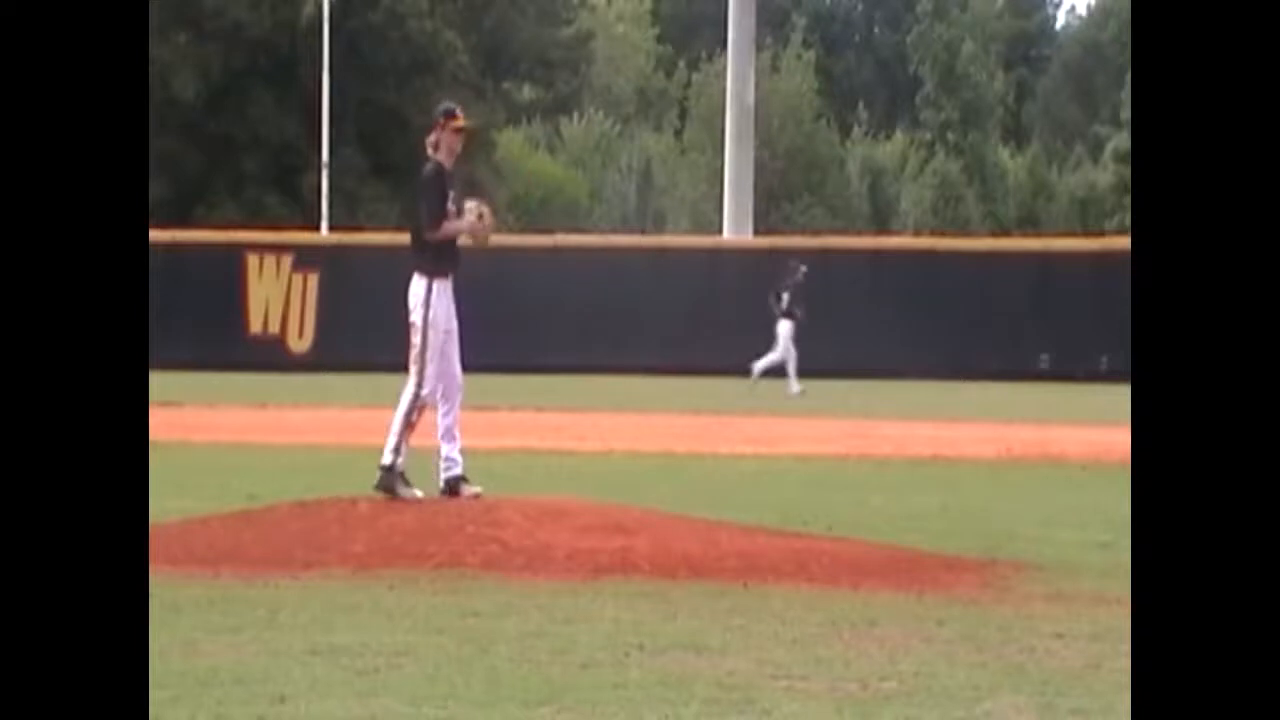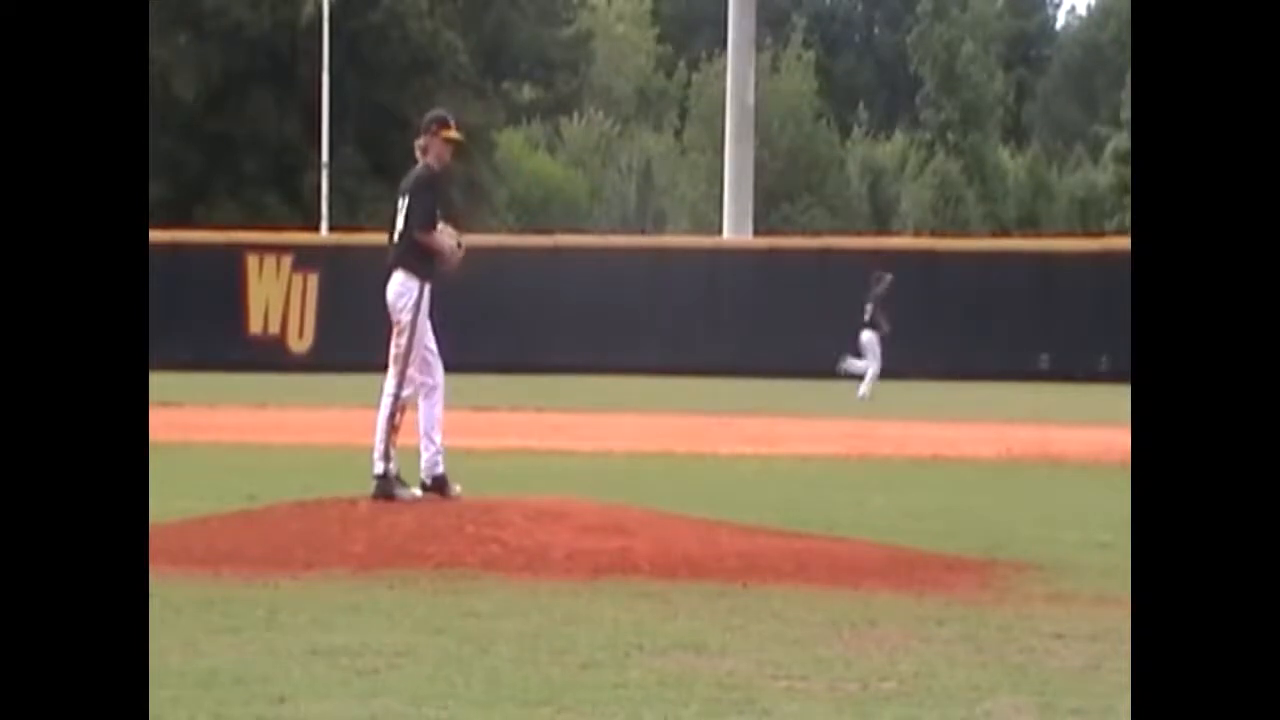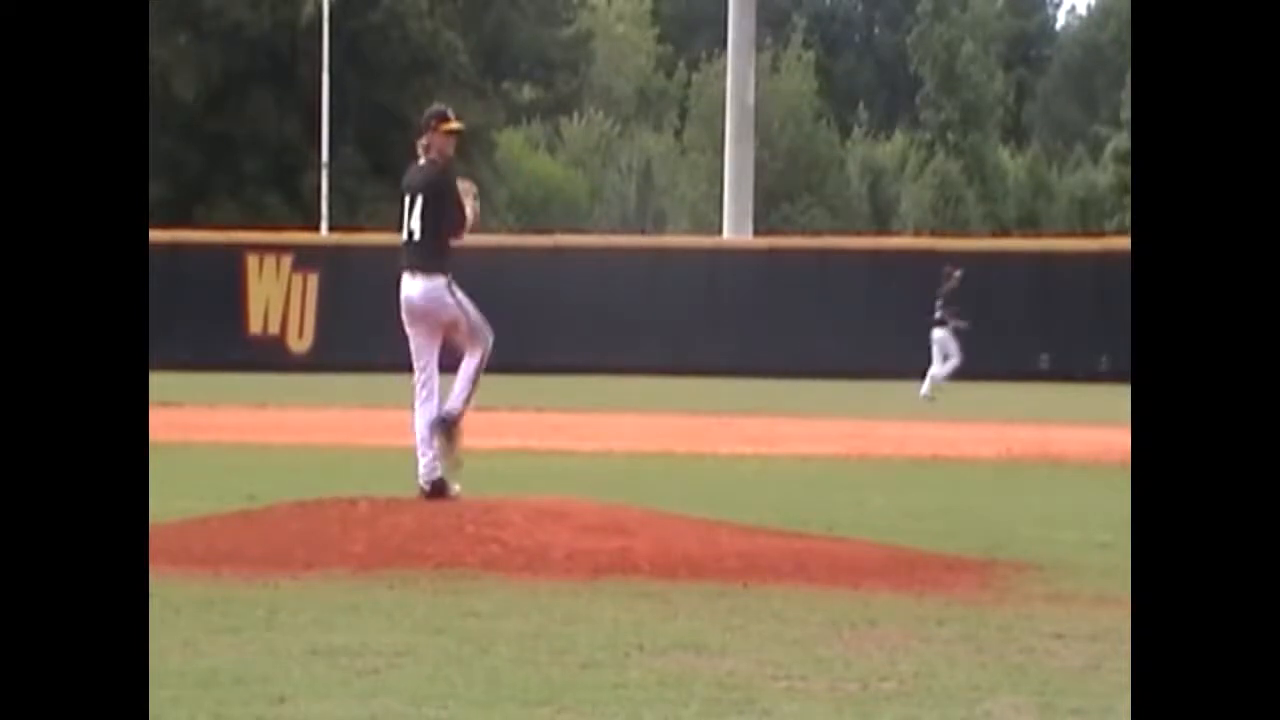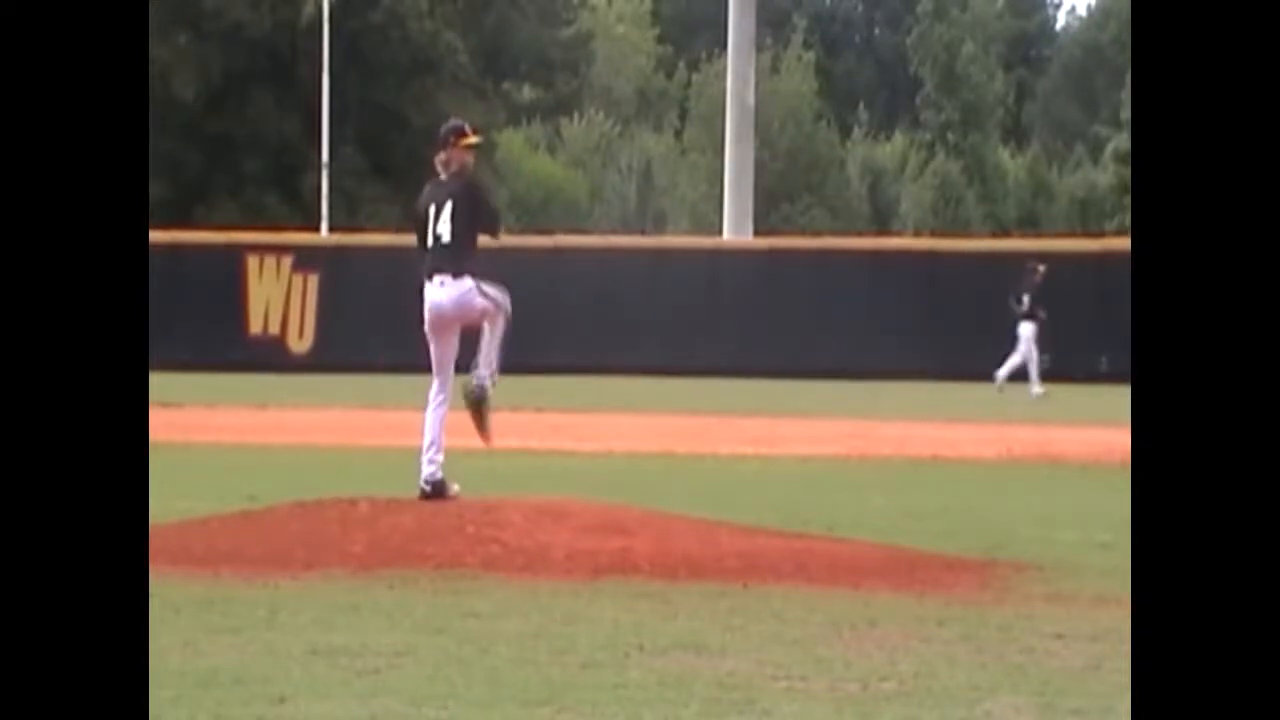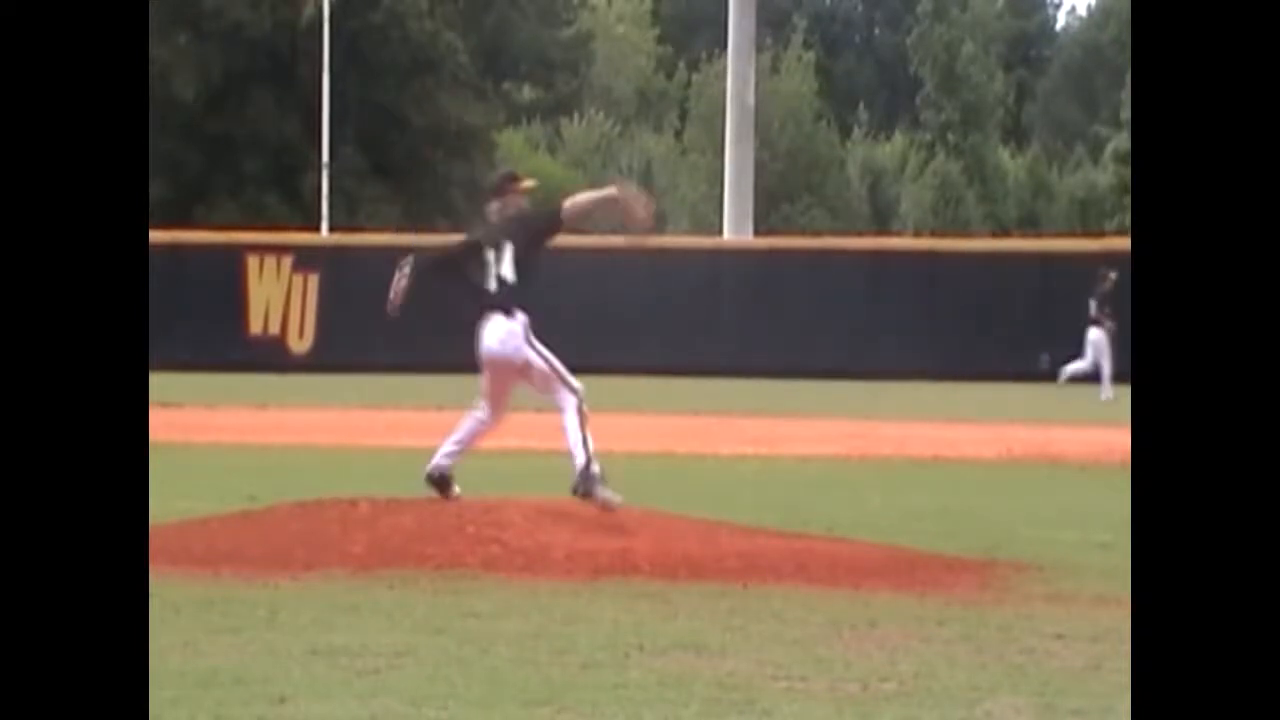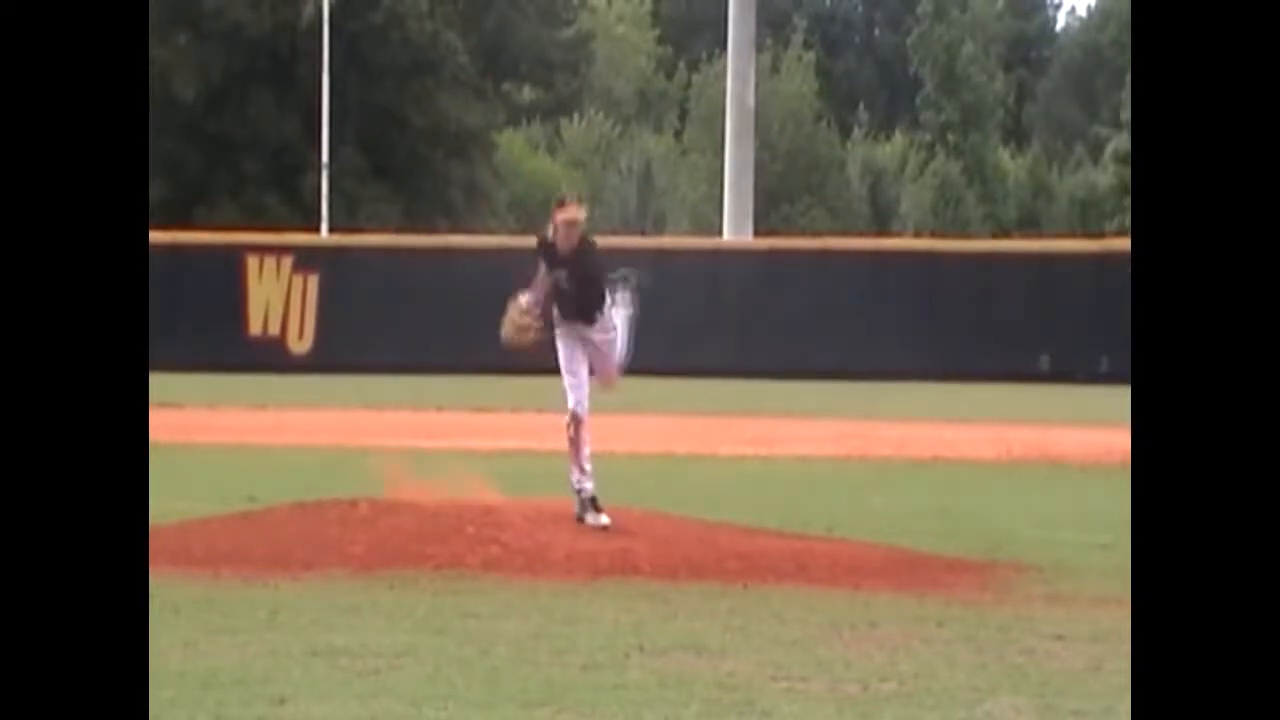
dt=0.5s
person 1, frame 1
left shoulder: (447, 176)
right shoulder: (431, 174)
right elbow: (430, 230)
left wrist: (463, 225)
right wrist: (466, 226)
left hip: (443, 286)
right hip: (428, 286)
left knee: (451, 383)
right knee: (422, 382)
left ankle: (451, 472)
right ankle: (390, 467)
person 1, frame 2
left shoulder: (412, 178)
right shoulder: (428, 177)
right elbow: (421, 232)
left wrist: (441, 238)
right wrist: (446, 250)
left hip: (407, 283)
right hip: (411, 286)
left knee: (431, 379)
right knee: (400, 382)
left ankle: (433, 471)
right ankle: (383, 474)
person 1, frame 3
left shoulder: (411, 175)
right shoulder: (442, 176)
right elbow: (459, 230)
left wrist: (456, 195)
right wrist: (470, 205)
left hip: (408, 287)
right hip: (435, 284)
left knee: (425, 382)
right knee: (481, 341)
left ankle: (430, 475)
right ankle: (449, 417)
person 1, frame 4
left shoulder: (426, 194)
right shoulder: (468, 185)
right elbow: (493, 228)
left hip: (432, 294)
right hip: (463, 289)
left knee: (441, 387)
right knee: (500, 305)
left ankle: (431, 477)
right ankle: (480, 384)
person 1, frame 5
left shoulder: (478, 240)
right shoulder: (522, 225)
left elbow: (439, 261)
right elbow: (566, 208)
left wrist: (408, 268)
right wrist: (614, 195)
left hip: (487, 335)
right hip: (512, 333)
left knee: (486, 412)
right knee: (571, 394)
left ankle: (441, 469)
right ankle: (586, 477)
person 1, frame 6
left shoulder: (590, 260)
right shoulder: (546, 242)
left elbow: (586, 312)
right wrist: (534, 294)
left hip: (598, 323)
right hip: (568, 326)
left knee: (610, 376)
right knee: (578, 407)
right ankle: (585, 496)
